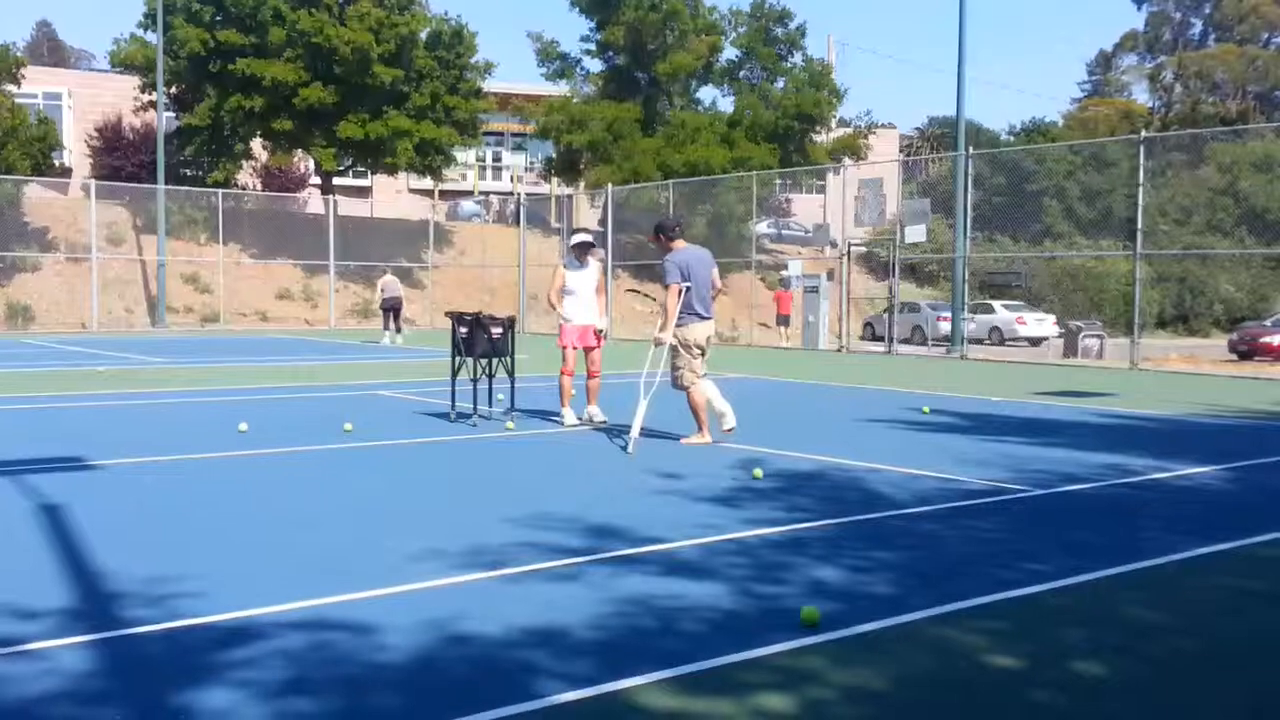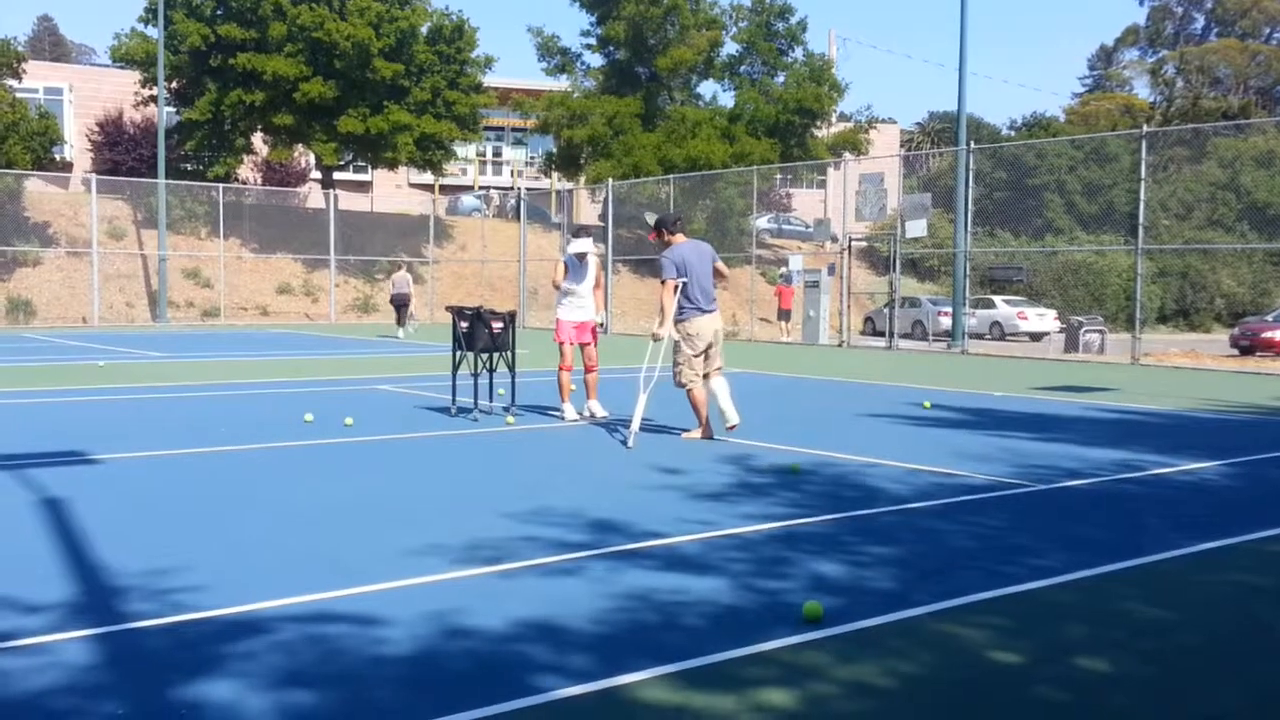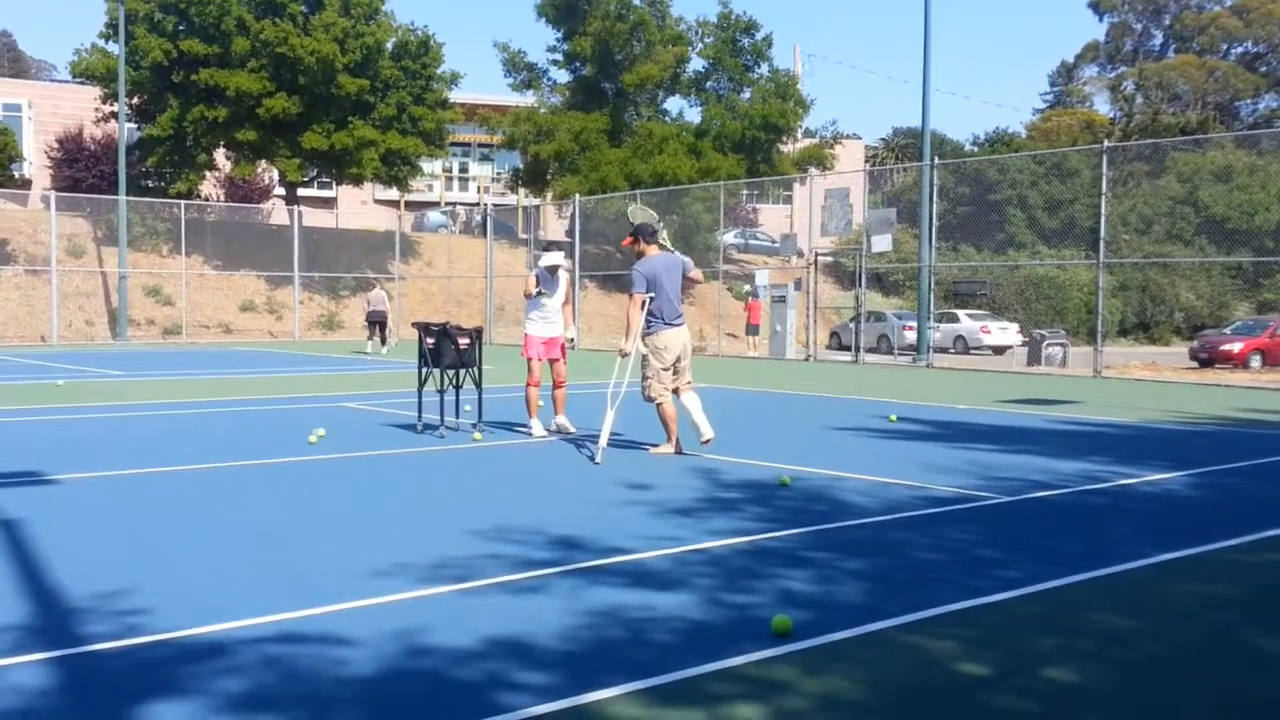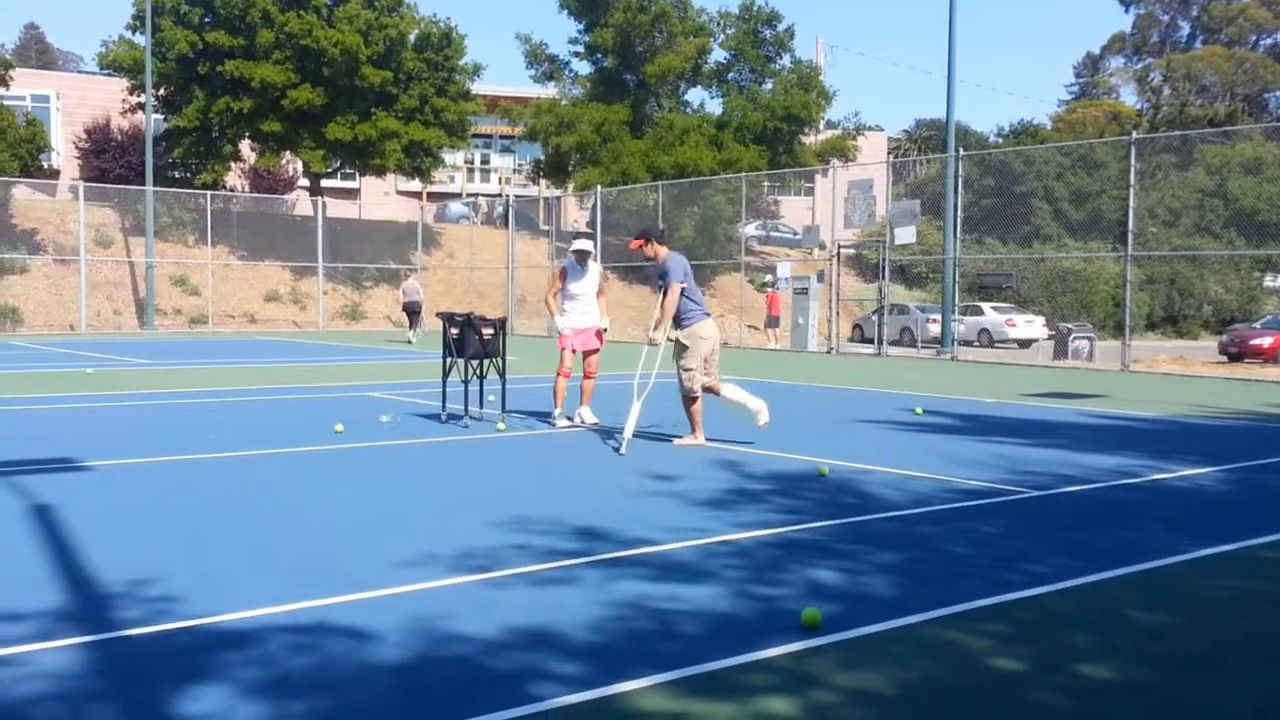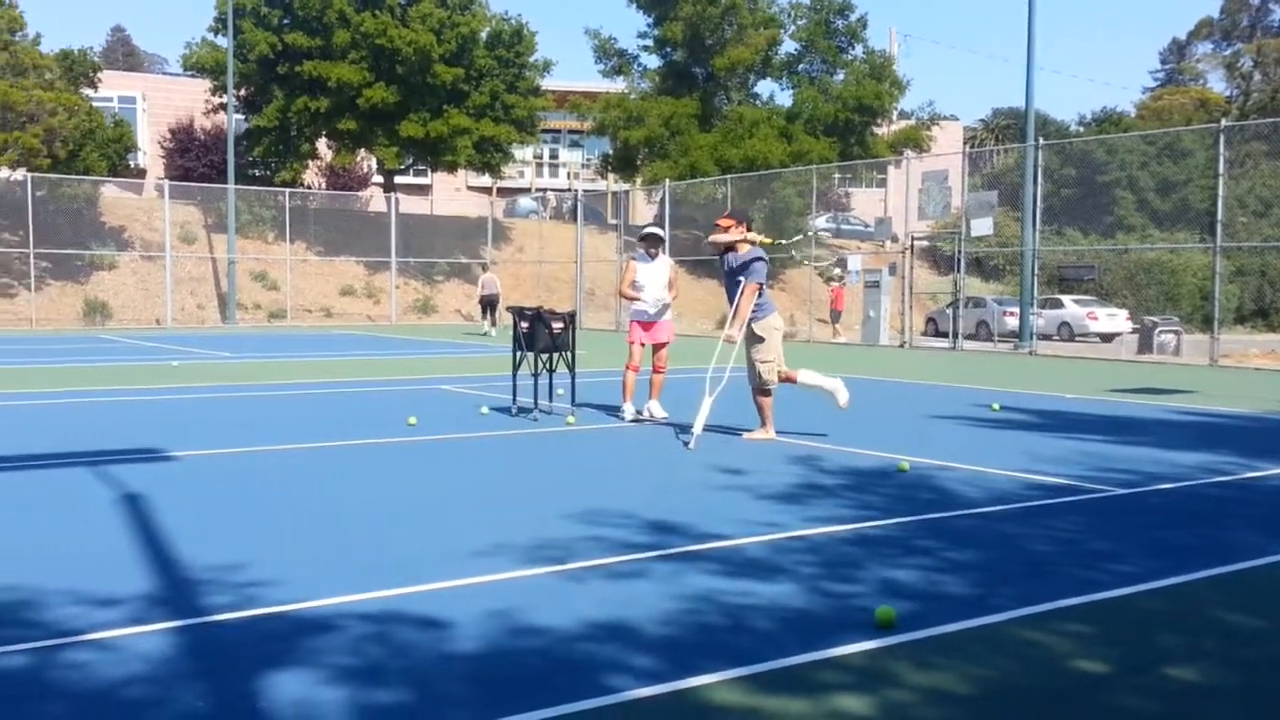
dt=0.7s
person 1, frame 1
left shoulder: (672, 260)
right shoulder: (705, 253)
left elbow: (672, 296)
right elbow: (717, 287)
left wrist: (666, 330)
left hip: (687, 327)
right hip: (706, 323)
left knee: (690, 382)
right knee: (698, 376)
left ankle: (703, 433)
right ankle: (724, 412)
person 1, frame 2
left shoulder: (668, 256)
right shoulder: (704, 246)
left elbow: (668, 292)
right elbow: (725, 273)
left wrist: (664, 325)
left hip: (691, 323)
right hip: (714, 318)
left knee: (692, 379)
right knee: (714, 370)
left ankle: (704, 428)
right ankle: (729, 412)
person 1, frame 3
left shoulder: (640, 268)
right shoulder: (676, 259)
left elbow: (635, 306)
right elbow: (699, 278)
left wrist: (629, 341)
right wrist: (689, 263)
left hip: (659, 337)
right hip: (681, 332)
left knee: (660, 394)
right knee: (683, 385)
left ankle: (672, 443)
right ankle: (702, 425)
person 1, frame 4
left shoulder: (673, 263)
right shoulder: (663, 266)
left elbow: (671, 298)
right elbow: (668, 300)
left wrist: (658, 331)
right wrist: (658, 327)
left hip: (695, 330)
right hip: (702, 328)
left knee: (690, 387)
right knee: (709, 384)
left ankle: (697, 435)
right ankle: (753, 403)
person 1, frame 5
left shoulder: (756, 257)
right shoulder: (727, 251)
left elbow: (748, 296)
right elbow: (711, 239)
left wrist: (735, 327)
right wrist: (741, 238)
left hip: (763, 323)
right hip: (753, 325)
left knee: (760, 380)
right knee: (779, 374)
left ankle: (767, 428)
right ankle: (830, 384)
person 2, frame 1
left shoulder: (597, 266)
right shoulder: (563, 268)
right elbow: (552, 294)
left wrist: (603, 318)
right wrist: (560, 311)
left hip: (592, 324)
right hip: (570, 324)
left knee: (595, 368)
right knee: (568, 368)
left ankle: (592, 409)
right ankle: (566, 411)
person 2, frame 2
left shoulder: (595, 262)
right shoulder: (564, 263)
right elbow: (556, 281)
left wrist: (600, 312)
right wrist: (562, 285)
left hip: (588, 318)
right hip: (567, 318)
left knee: (592, 363)
right knee: (566, 363)
left ankle: (592, 404)
right ankle: (566, 406)
person 2, frame 3
left shoulder: (565, 277)
right shoulder: (535, 277)
right elbow: (526, 293)
left wrist: (569, 326)
right wrist: (534, 292)
left hip: (557, 334)
right hip: (535, 333)
left knee: (560, 378)
right knee: (534, 378)
left ankle: (559, 419)
right ankle: (534, 422)
person 2, frame 4
left shoulder: (597, 270)
right shoulder: (564, 270)
right elbow: (550, 296)
left wrist: (604, 318)
right wrist: (556, 318)
left hip: (592, 326)
right hip: (570, 326)
left knee: (591, 370)
right knee: (565, 368)
left ankle: (583, 410)
right ankle: (558, 412)
person 2, frame 5
left shoulder: (668, 263)
right shoulder: (634, 262)
left elbow: (674, 289)
right elbow: (623, 290)
left wrist: (668, 299)
right wrist: (642, 297)
left hip: (662, 318)
right hip: (640, 319)
left knee: (660, 365)
right knee: (633, 363)
left ankle: (652, 404)
right ankle: (627, 406)
